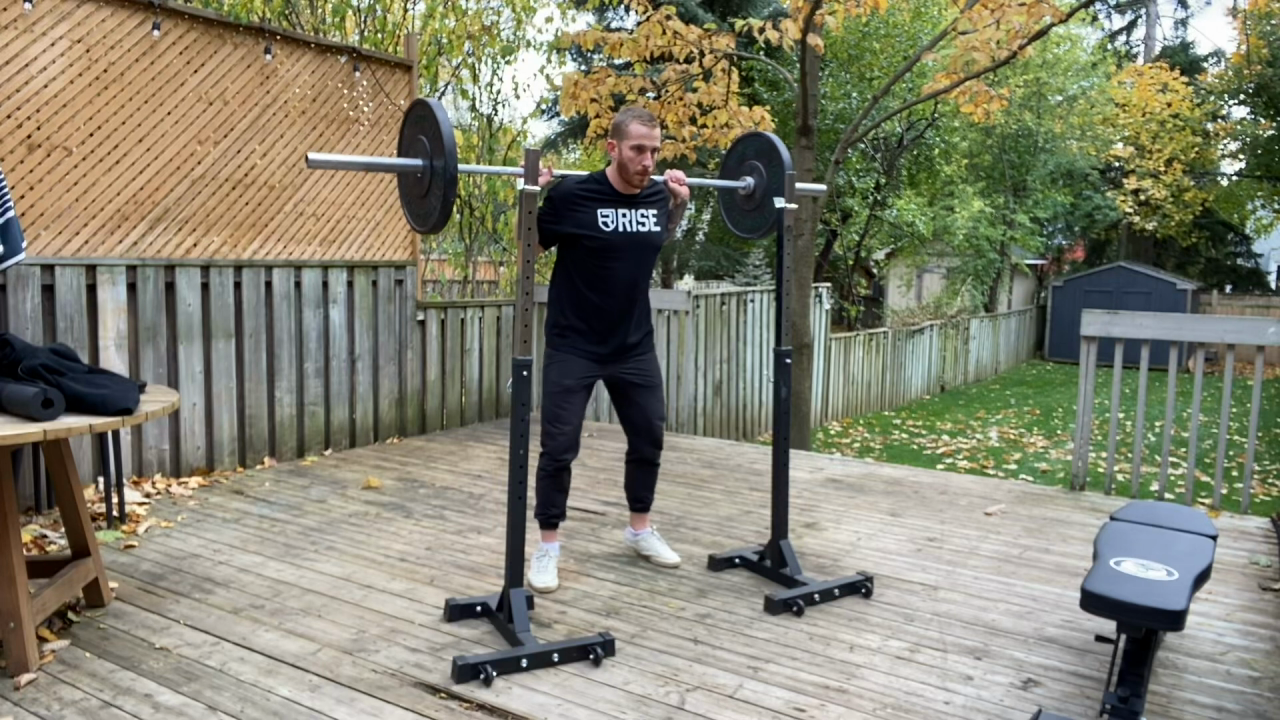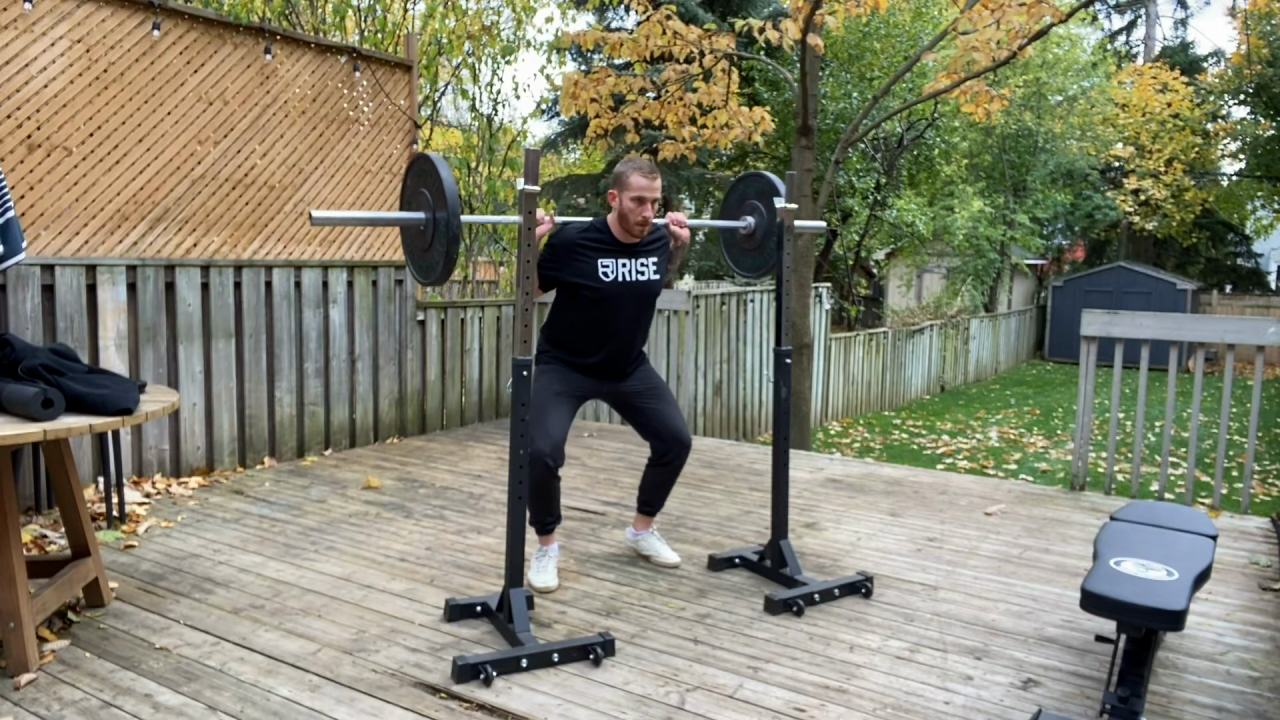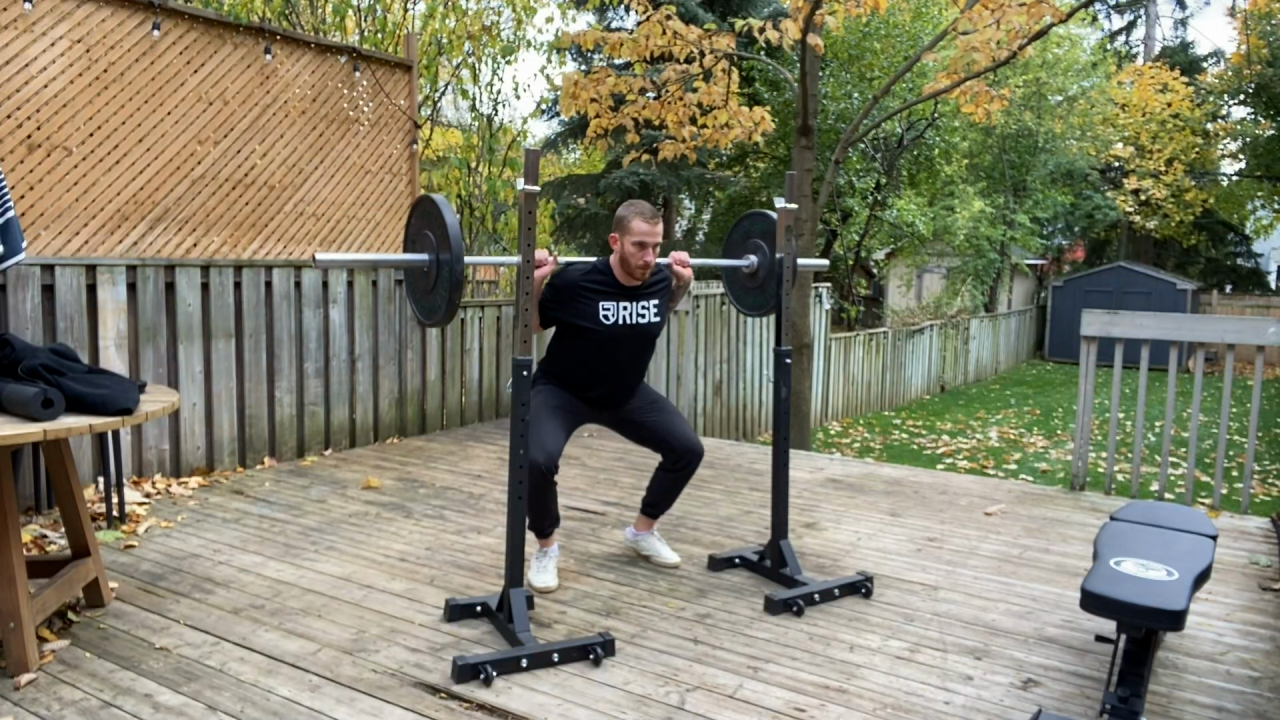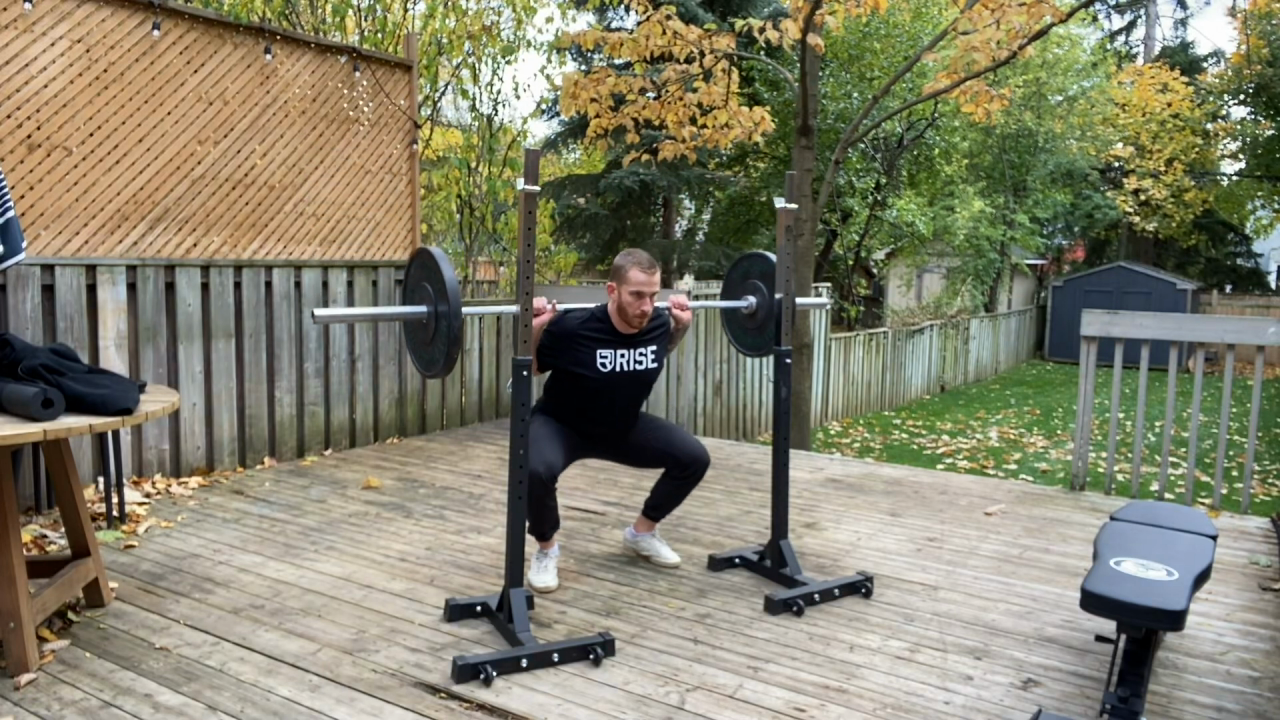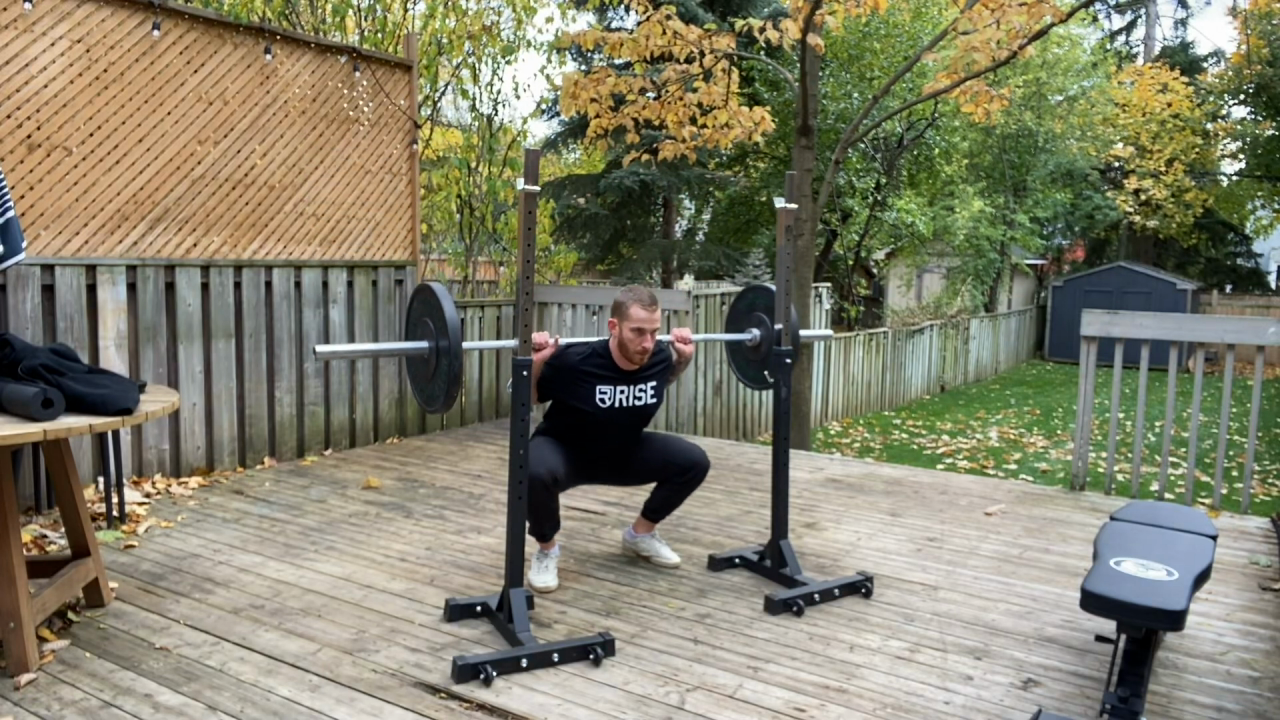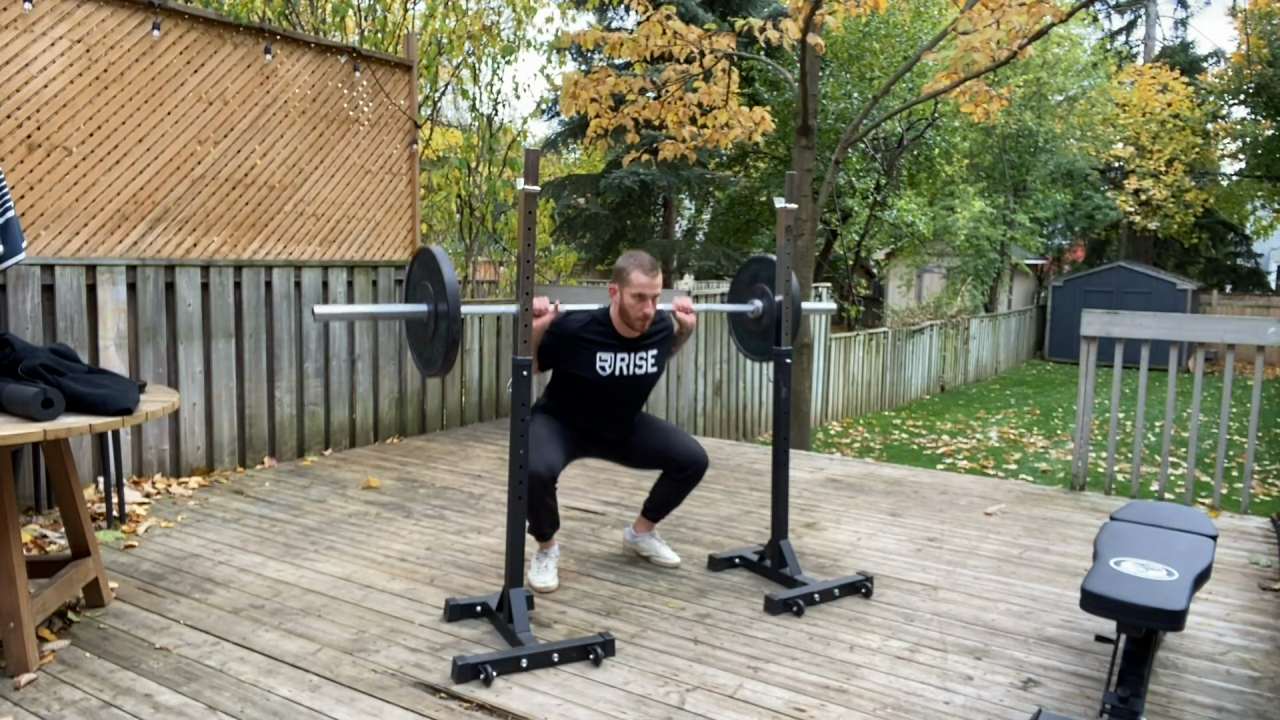
dt=0.7s
person 1, frame 1
left shoulder: (658, 197)
right shoulder: (573, 195)
left wrist: (680, 203)
left hip: (634, 344)
right hip: (574, 346)
left knee: (649, 438)
right knee: (559, 446)
left ankle: (640, 530)
right ankle: (547, 546)
person 1, frame 2
left shoulder: (658, 240)
right shoulder: (573, 242)
left wrist: (680, 244)
right wrist: (530, 242)
left hip: (628, 366)
right hip: (565, 365)
left knee: (676, 440)
right knee: (544, 451)
left ankle: (642, 530)
right ankle: (546, 547)
person 1, frame 3
left shoulder: (659, 280)
right shoulder: (575, 282)
right elbow: (528, 325)
left wrist: (683, 282)
right wrist: (535, 282)
left hip: (627, 392)
right hip: (563, 391)
left knee: (687, 448)
right knee: (539, 459)
left ankle: (642, 531)
right ankle: (546, 548)
person 1, frame 4
left shoulder: (658, 324)
right shoulder: (573, 328)
right elbow: (527, 369)
left wrist: (681, 324)
right wrist: (534, 330)
left hip: (623, 425)
right hip: (561, 424)
left knee: (694, 457)
right knee: (537, 470)
left ankle: (642, 532)
right ankle: (546, 549)
person 1, frame 5
left shoulder: (659, 357)
right shoulder: (574, 362)
left wrist: (683, 357)
right wrist: (535, 363)
left hip: (624, 453)
right hip: (564, 450)
left knee: (693, 462)
right knee: (537, 472)
left ankle: (640, 533)
right ankle: (546, 550)
person 1, frame 6
left shoulder: (661, 328)
right shoulder: (574, 330)
left wrist: (685, 328)
right wrist: (535, 329)
left hip: (623, 427)
right hip: (562, 424)
left knee: (692, 459)
right knee: (537, 470)
left ankle: (641, 532)
right ankle: (546, 550)
